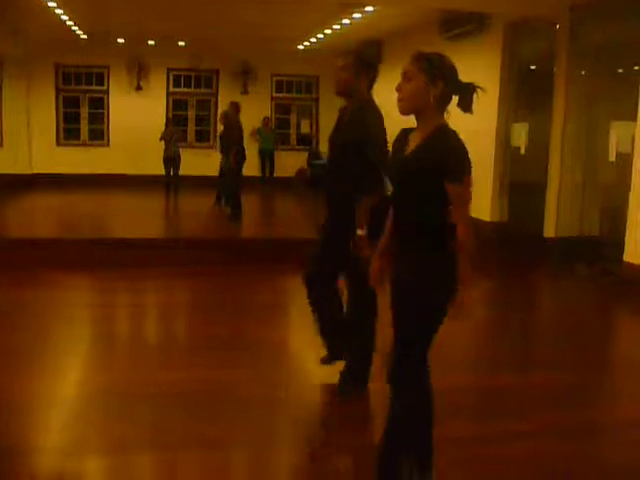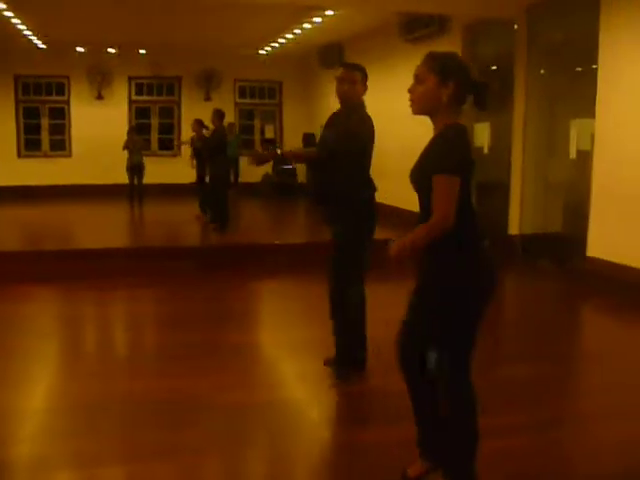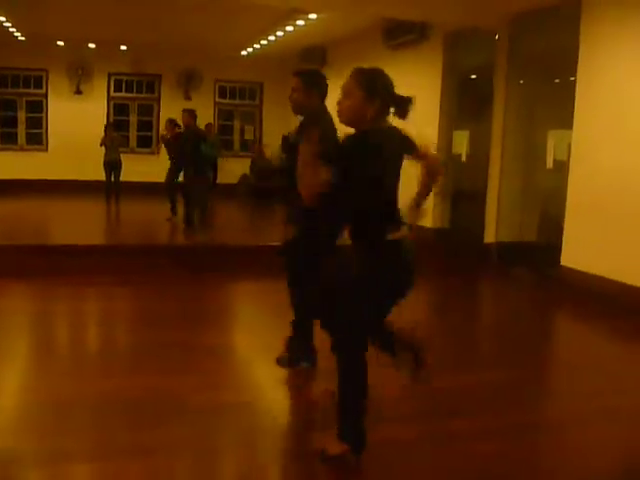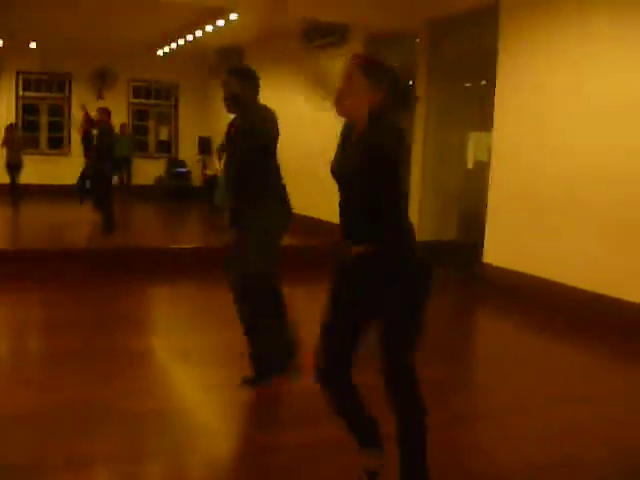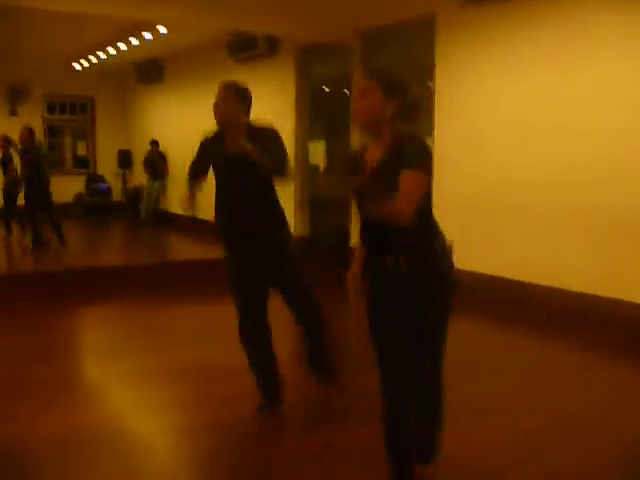
dt=1s
person 1, frame 1
left shoulder: (448, 147)
right shoulder: (404, 139)
left elbow: (460, 225)
left wrist: (463, 288)
right wrist: (381, 254)
left hip: (433, 267)
right hip: (406, 263)
left knee: (404, 366)
right knee: (410, 365)
person 1, frame 2
left shoulder: (451, 143)
right shoulder: (445, 139)
left elbow: (442, 219)
left wrist: (402, 245)
right wrist: (413, 245)
left hip: (461, 274)
right hip: (441, 269)
left knee: (452, 371)
right knee: (411, 351)
person 1, frame 3
left shoulder: (356, 145)
right shoulder: (390, 136)
right elbow: (432, 163)
right wrist: (417, 204)
left hip: (380, 262)
right hip: (385, 255)
left knee: (348, 344)
right knee: (326, 305)
left ankle: (351, 438)
right ankle: (403, 346)
person 1, frame 4
left shoulder: (386, 135)
right shoulder: (350, 135)
left hip: (397, 267)
right hip: (356, 266)
left knee: (398, 375)
right knee: (330, 367)
right ankle: (370, 446)
person 1, frame 5
left shoulder: (411, 148)
right shoulder: (361, 159)
left elbow: (404, 211)
right wrist: (358, 263)
left hip: (427, 273)
right hip: (383, 276)
left knee: (425, 376)
right knee: (394, 383)
person 2, frame 1
left shoulder: (368, 120)
right shoulder: (349, 112)
left elbow: (372, 180)
left wrist: (361, 228)
left hip: (358, 219)
right hip: (338, 214)
left knee: (359, 294)
right knee: (318, 279)
left ankle: (355, 373)
right ankle: (339, 345)
person 2, frame 2
left shoulder: (357, 123)
right shoulder: (339, 119)
left elbow: (322, 153)
right elbow: (324, 156)
left hip: (354, 212)
right hip: (343, 210)
left knee: (344, 283)
right knee: (347, 281)
left ankle: (350, 359)
right ankle: (351, 354)
person 2, frame 3
left shoulder: (315, 129)
right shoulder: (318, 125)
left hip: (316, 219)
right hip: (317, 216)
left knee: (303, 281)
left ankle: (302, 348)
person 2, frame 4
left shoulder: (255, 118)
right shoulder: (242, 123)
left hip: (266, 210)
right hip: (247, 212)
left knee: (255, 274)
right knee: (243, 282)
right ankle: (265, 365)
person 2, frame 5
left shoulder: (266, 137)
right shoulder: (211, 144)
left elbow: (280, 170)
right elbow: (196, 171)
left wrist: (250, 152)
right wrist: (191, 187)
left hip: (272, 233)
right hip: (239, 241)
left knee: (303, 306)
right knee: (252, 319)
left ankle: (317, 360)
right ankle: (270, 389)
